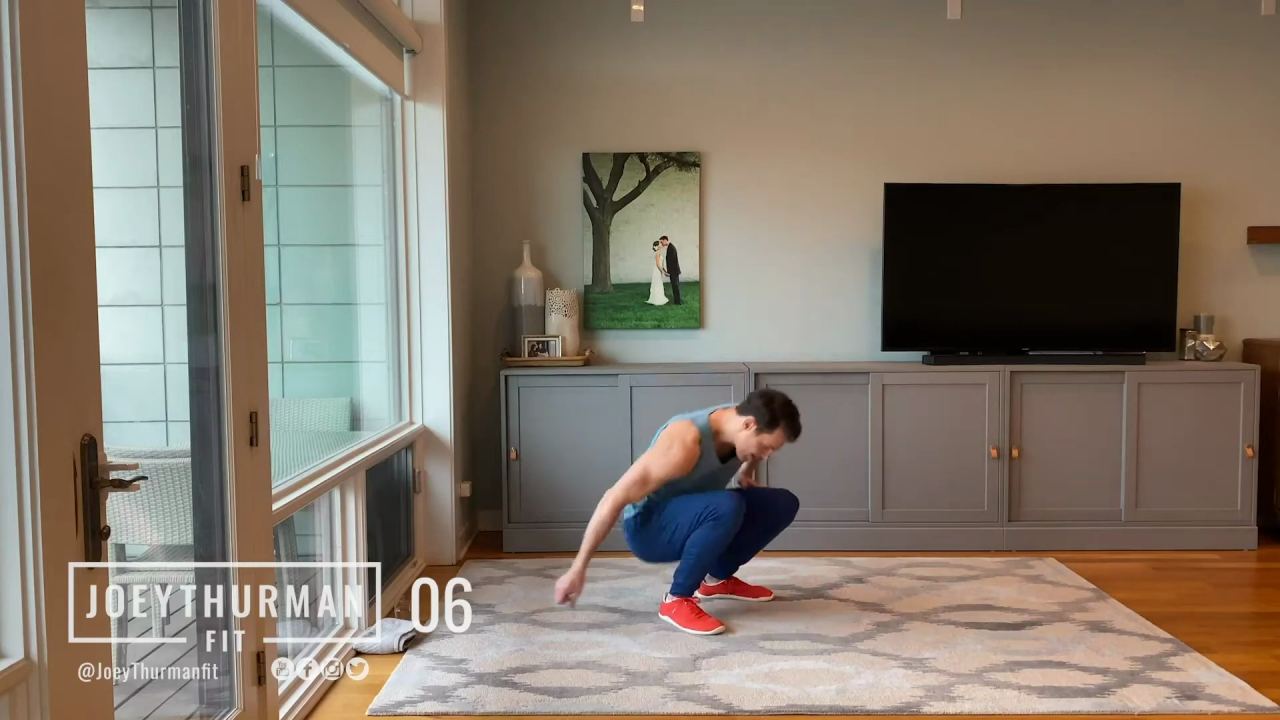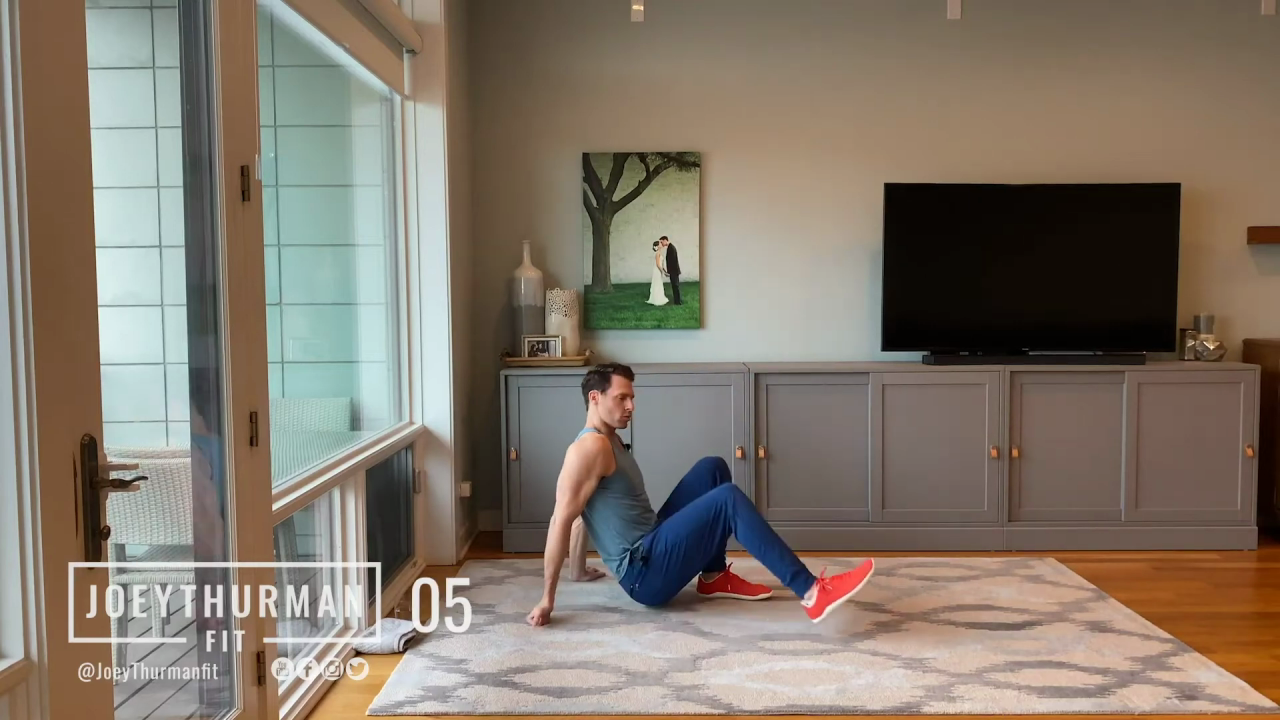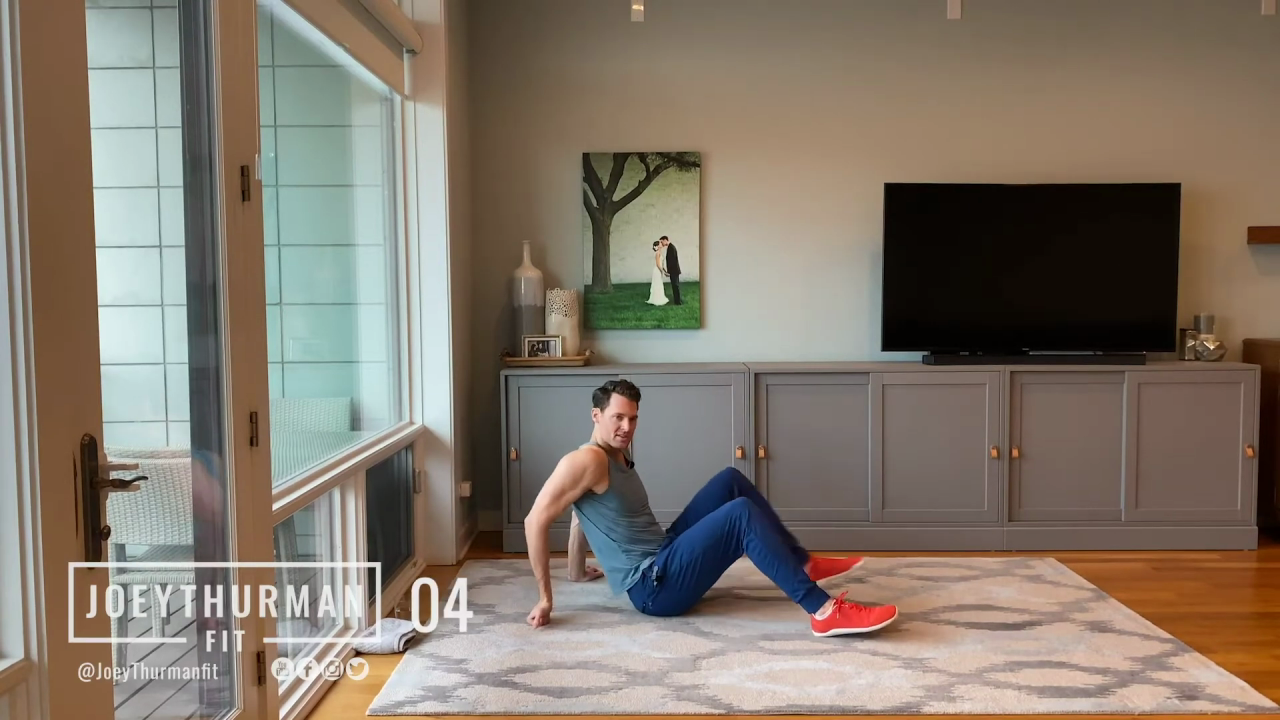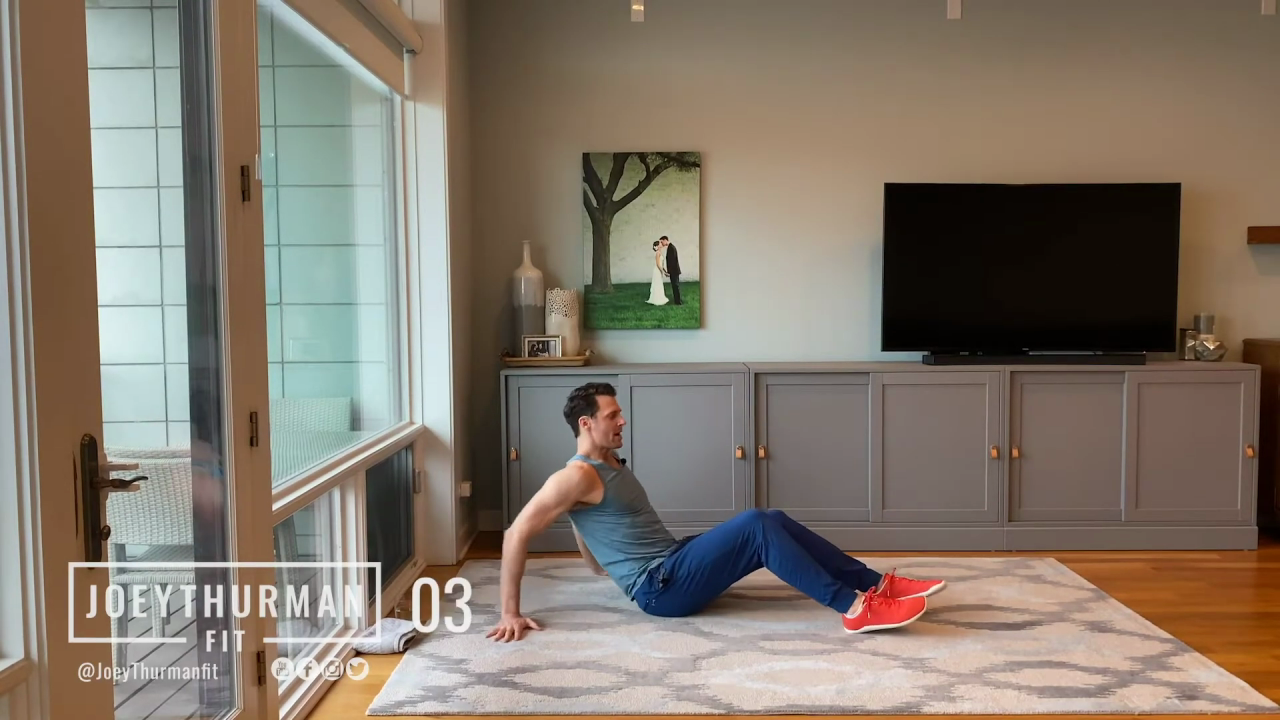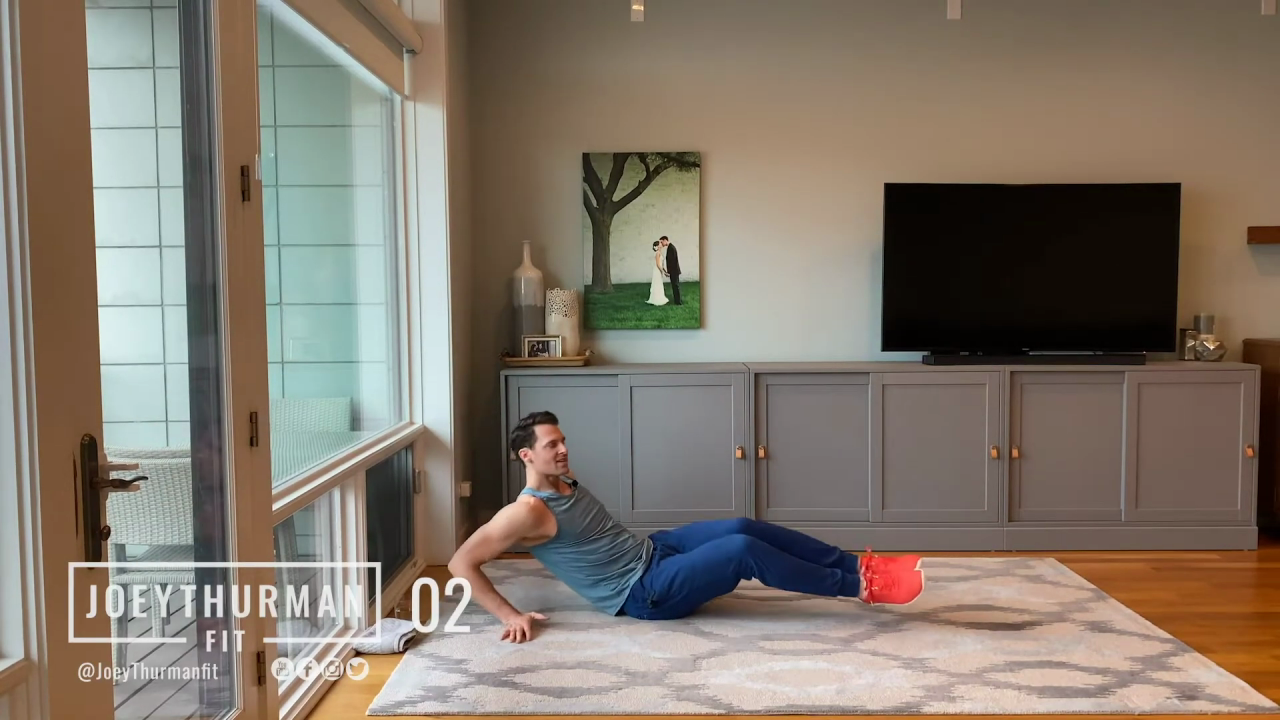
dt=1s
person 1, frame 1
left shoulder: (735, 423)
right shoulder: (684, 443)
right elbow: (616, 497)
left wrist: (747, 473)
right wrist: (578, 570)
right hip: (649, 524)
left knee: (785, 505)
right knee: (730, 507)
left ankle: (717, 578)
right ankle: (677, 600)
person 1, frame 2
left shoulder: (607, 440)
right shoulder: (590, 447)
left elbow: (583, 515)
right elbow: (561, 519)
left wrist: (579, 569)
right wrist: (547, 600)
left hip: (654, 546)
right hip: (644, 573)
left knee: (713, 467)
right knee: (728, 498)
left ankle: (714, 577)
right ankle: (811, 594)
person 1, frame 3
left shoulder: (619, 452)
right shoulder: (586, 461)
left elbow: (583, 515)
right elbow: (536, 521)
left wrist: (578, 570)
right wrist: (545, 598)
left hip: (665, 556)
right hip: (654, 588)
left knee: (730, 480)
right knee: (742, 513)
left ankle: (802, 565)
right ankle: (824, 611)
person 1, frame 4
left shoulder: (610, 464)
right shoulder: (575, 477)
right elbow: (516, 534)
left wrist: (599, 566)
right wrist: (511, 612)
left hip: (675, 560)
right hip: (661, 589)
left knee: (775, 522)
right knee: (756, 524)
left ankle: (877, 584)
right ankle: (854, 608)
person 1, frame 5
left shoulder: (565, 483)
right shoulder: (526, 512)
right elbow: (461, 563)
right wrist: (509, 615)
left hip: (654, 551)
right hip: (644, 593)
left knee: (744, 527)
right knee: (744, 552)
left ankle: (859, 565)
right ankle: (859, 586)
